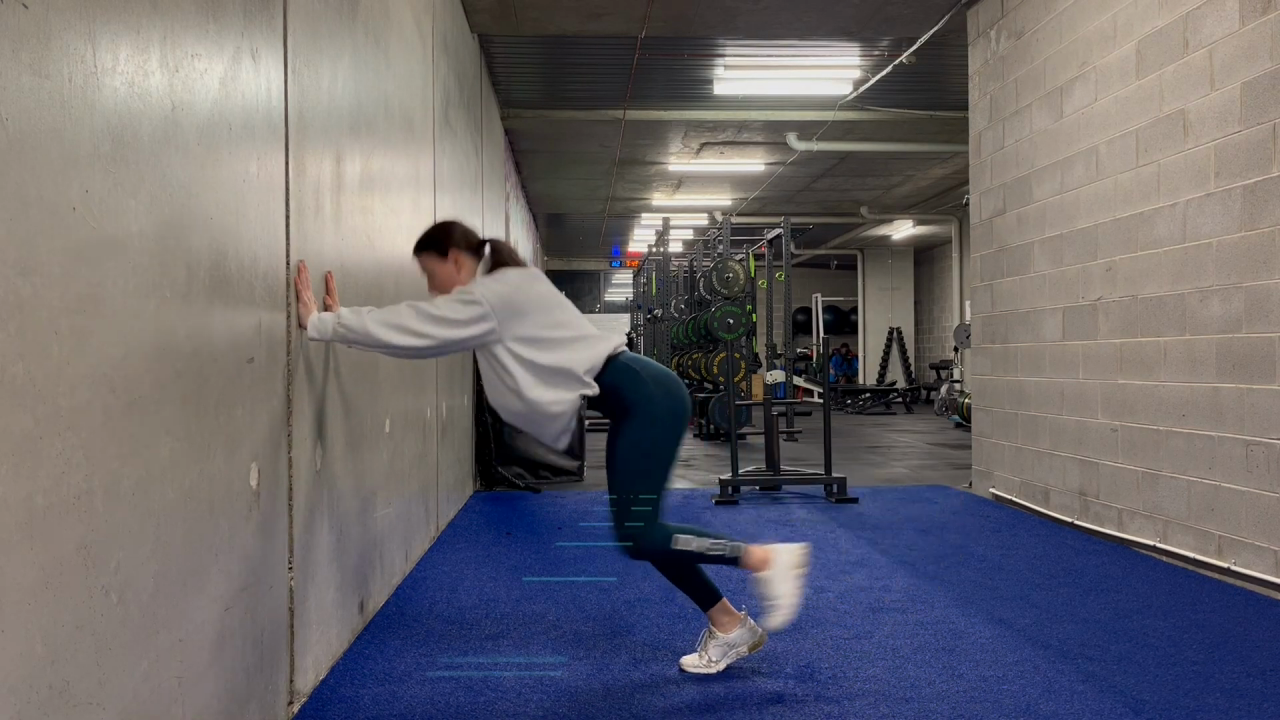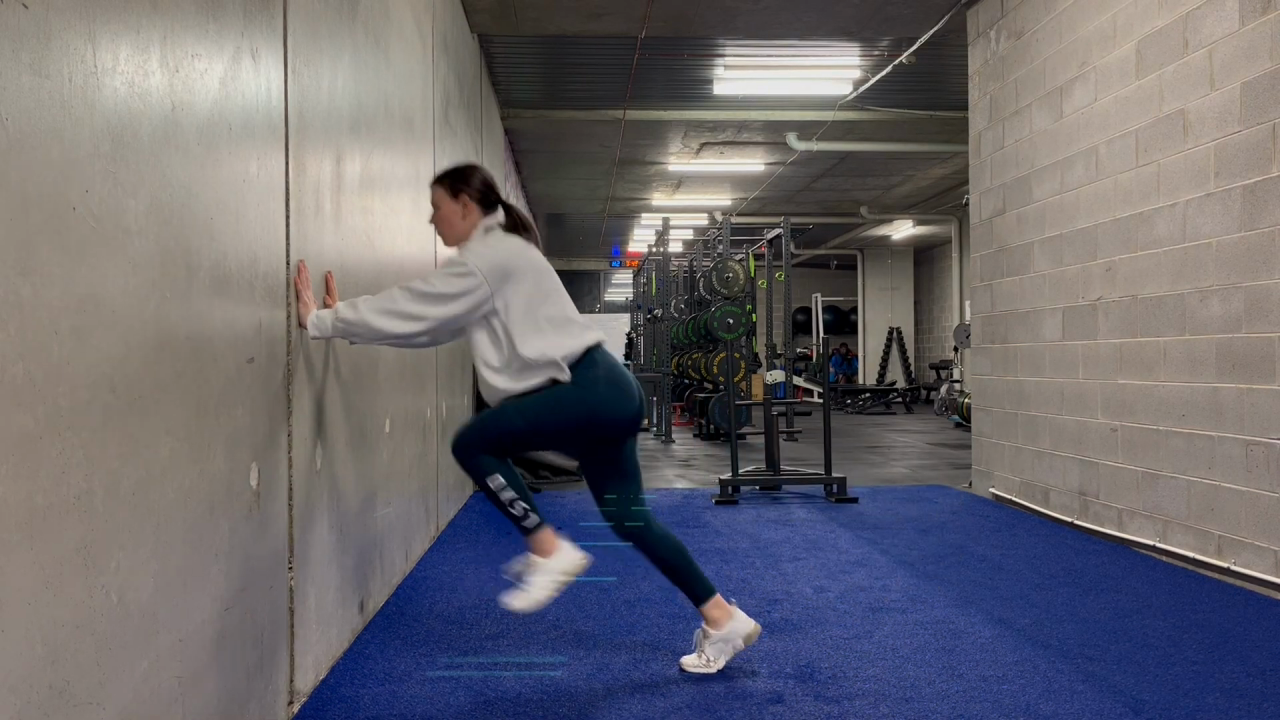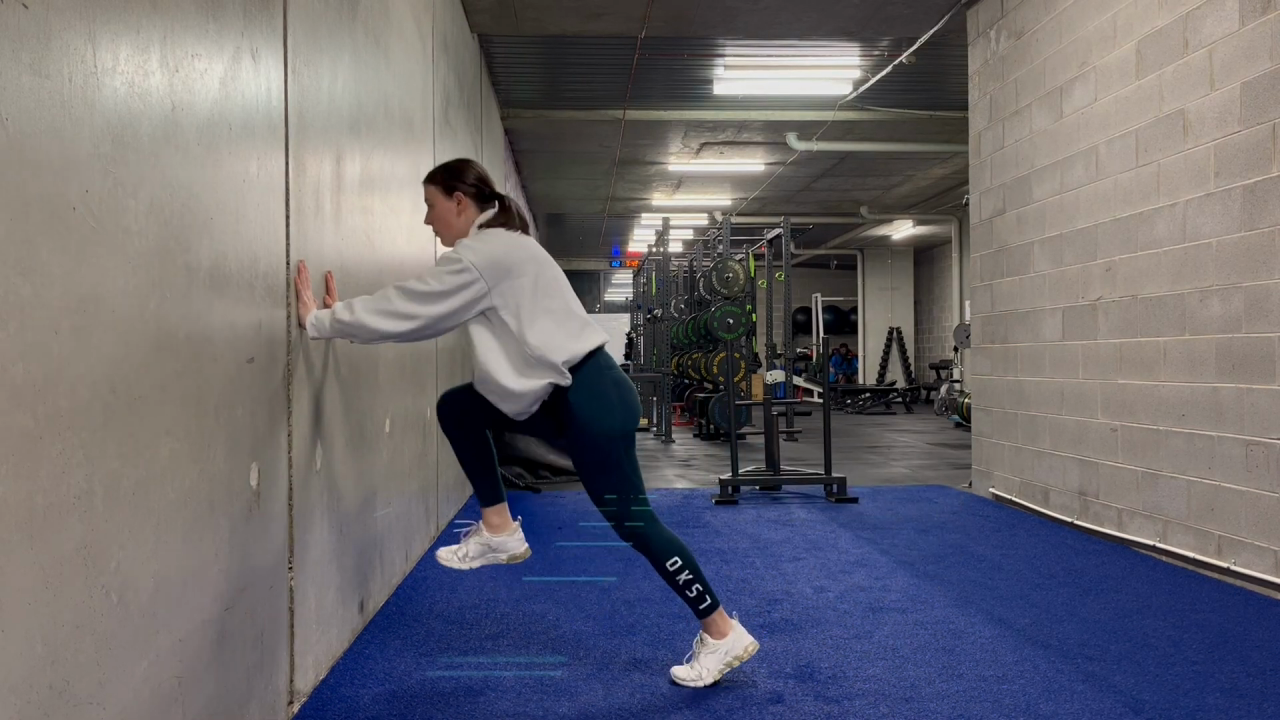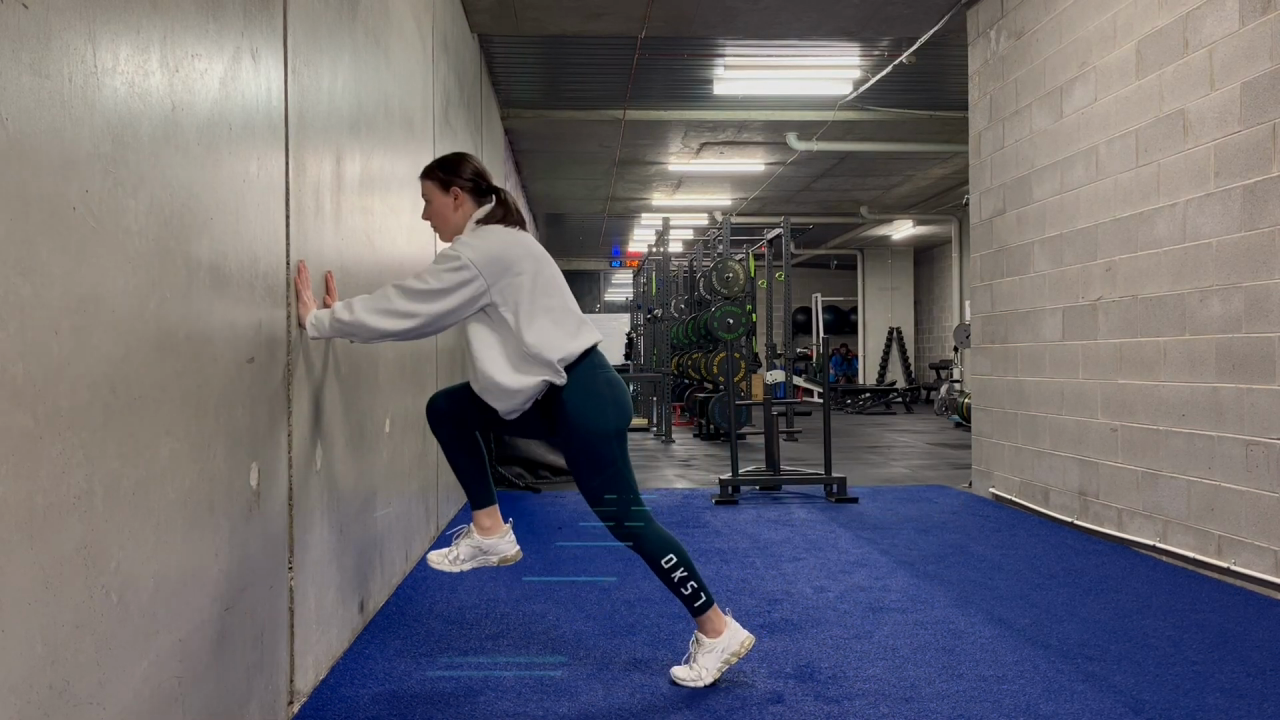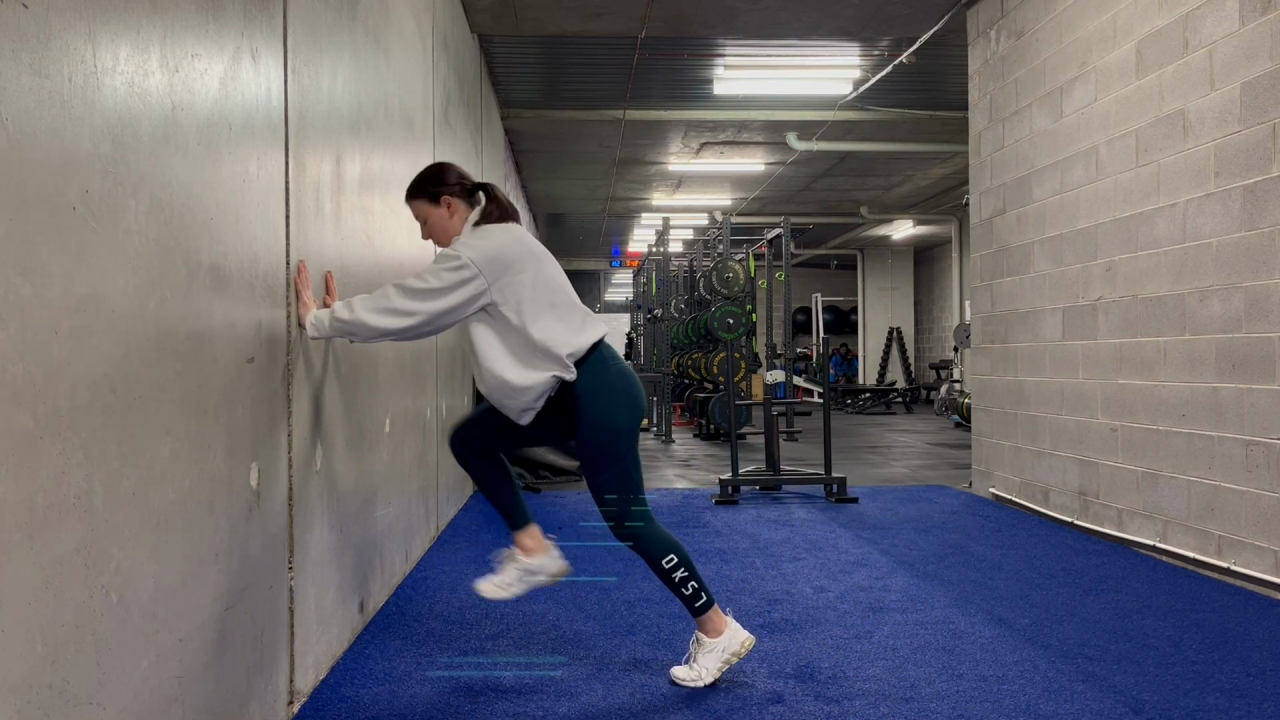
dt=0.4s
person 1, frame 1
left shoulder: (491, 295)
right shoulder: (502, 287)
left elbow: (406, 325)
right elbow: (414, 329)
left wrist: (321, 322)
right wrist: (344, 318)
left hip: (649, 398)
right hip: (633, 401)
left knee: (644, 531)
right knee: (634, 531)
left ankle: (765, 559)
right ankle: (732, 625)
person 1, frame 2
left shoulder: (487, 257)
right shoulder: (498, 254)
left elbow: (411, 312)
right elbow: (424, 318)
left wrist: (321, 322)
right wrist: (348, 317)
left hip: (594, 391)
right hip: (603, 393)
left knee: (474, 445)
right knee: (630, 521)
left ankle: (551, 550)
right ankle: (723, 618)
person 1, frame 3
left shoulder: (482, 254)
right shoulder: (497, 248)
left elbow: (408, 310)
right elbow: (418, 310)
left wrist: (321, 321)
right wrist: (346, 315)
left hip: (592, 397)
right hip: (567, 393)
left knee: (633, 522)
right knee: (454, 409)
left ankle: (724, 634)
right ankle: (501, 529)
person 1, frame 4
left shoulder: (482, 251)
right shoulder: (495, 245)
left elbow: (407, 308)
right elbow: (415, 307)
left wrist: (321, 321)
right wrist: (344, 315)
left hip: (583, 396)
right hip: (556, 392)
left knee: (625, 520)
right knee: (447, 410)
left ankle: (718, 631)
right ankle: (491, 531)
person 1, frame 5
left shoulder: (480, 252)
right shoulder: (494, 243)
left elbow: (407, 309)
right elbow: (417, 308)
left wrist: (320, 320)
right wrist: (345, 314)
left hip: (598, 389)
right hip: (567, 389)
left knee: (627, 519)
right knee: (472, 440)
left ankle: (719, 630)
right ankle: (535, 549)
